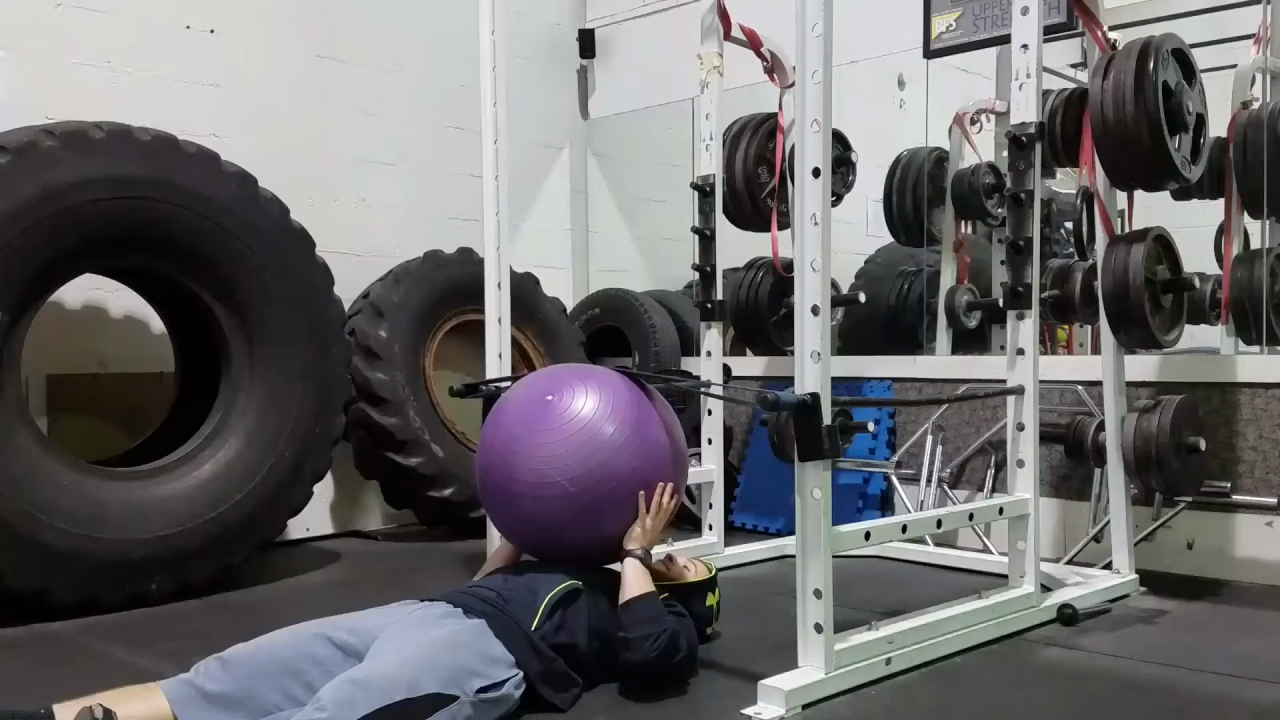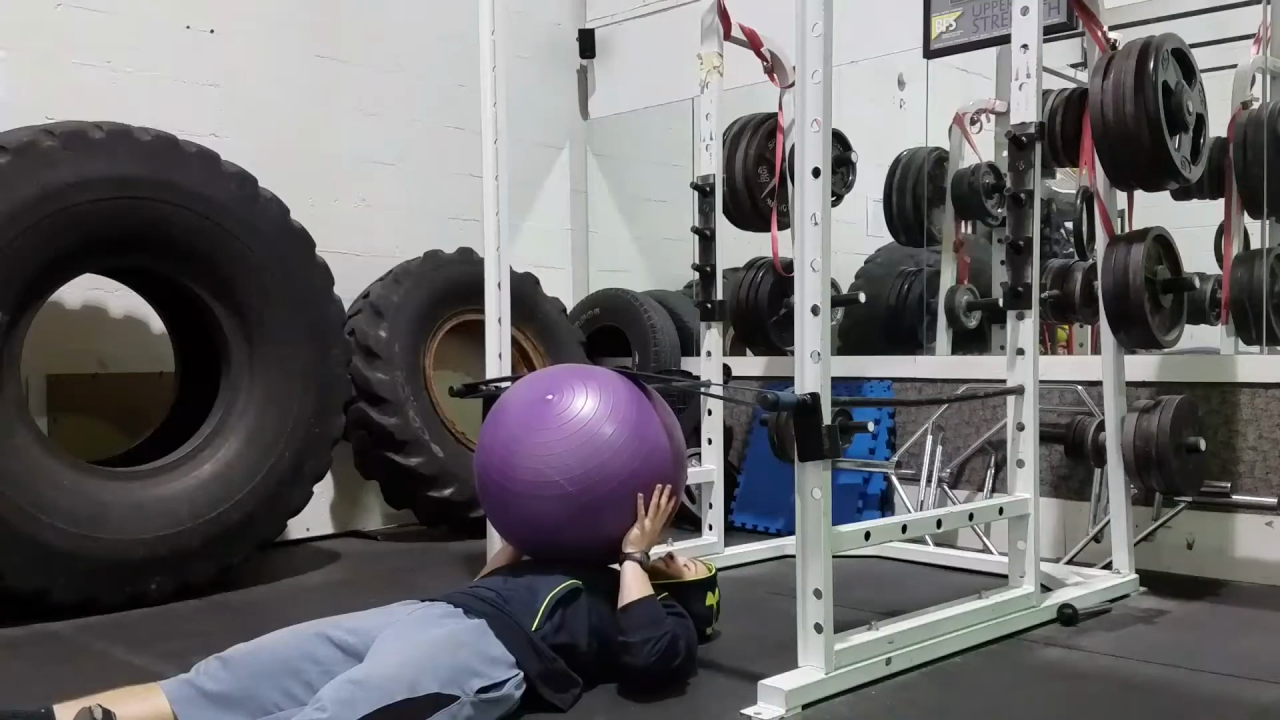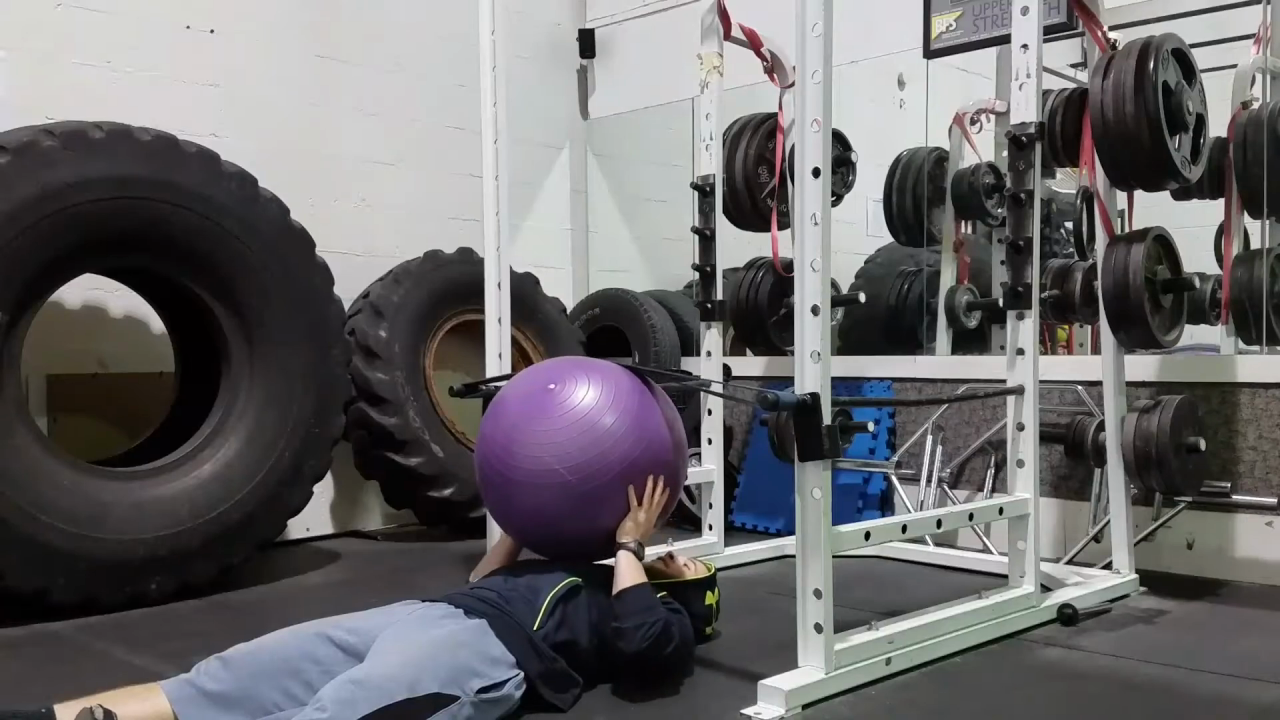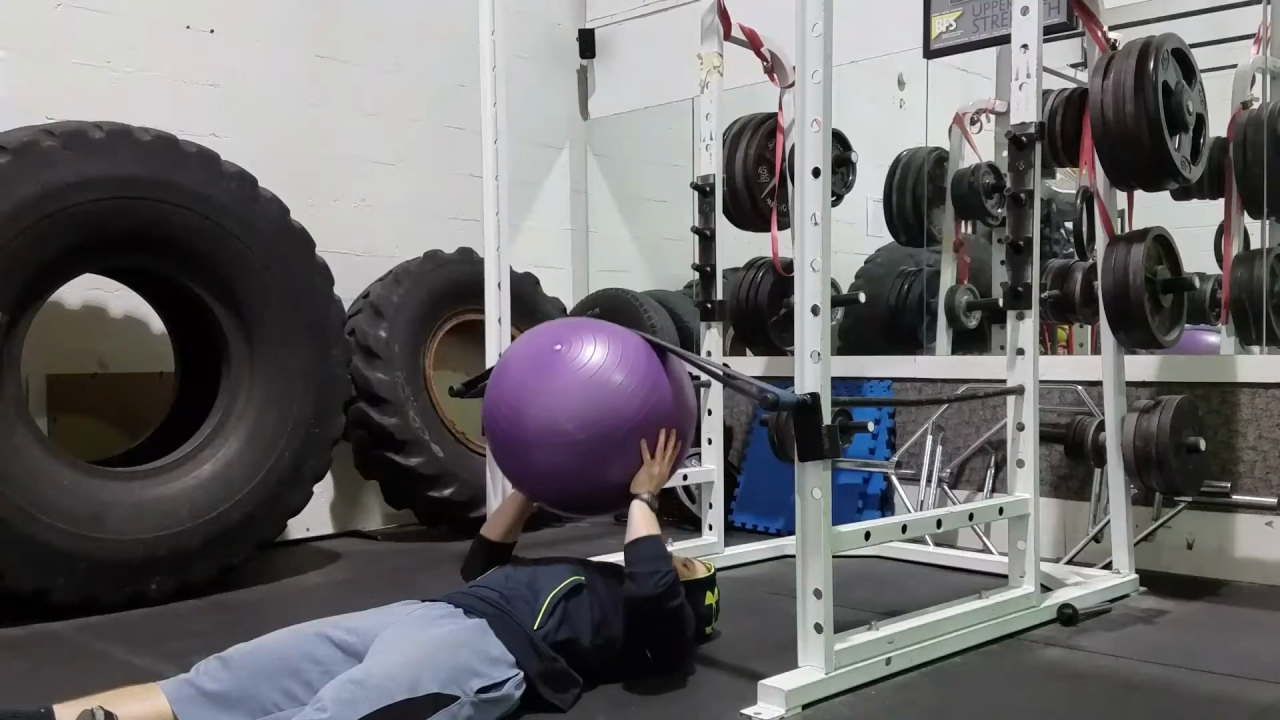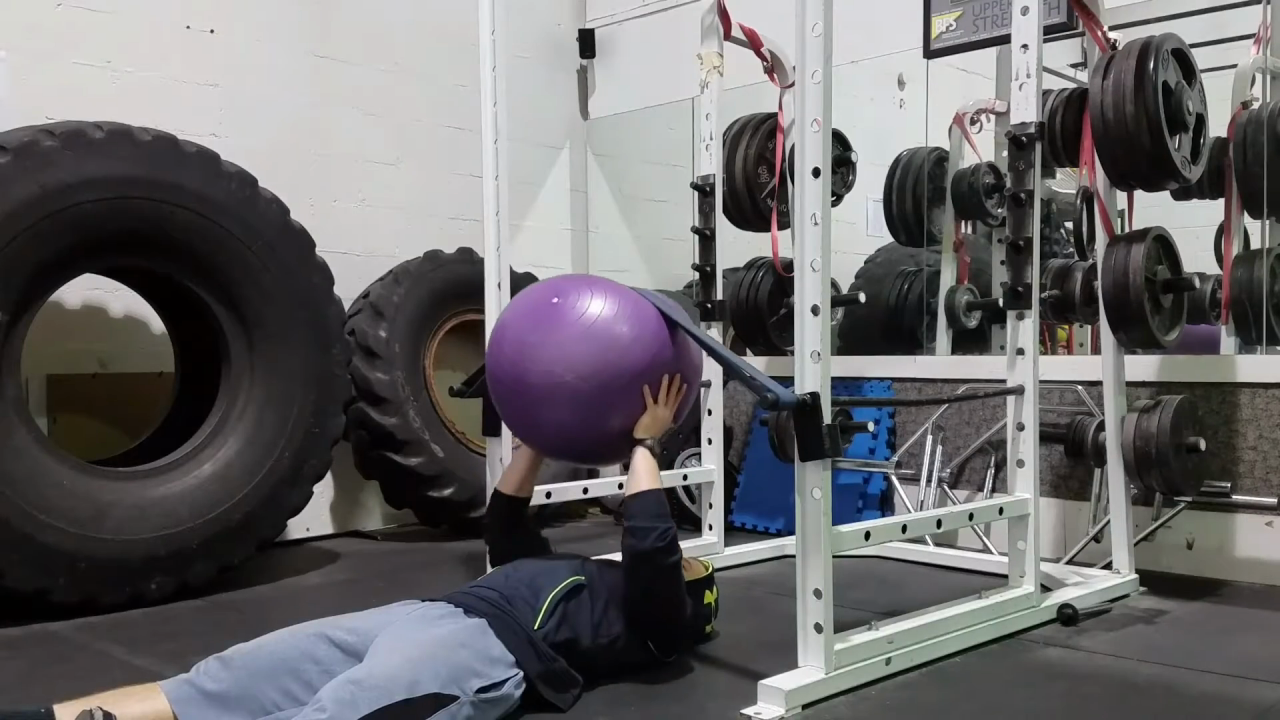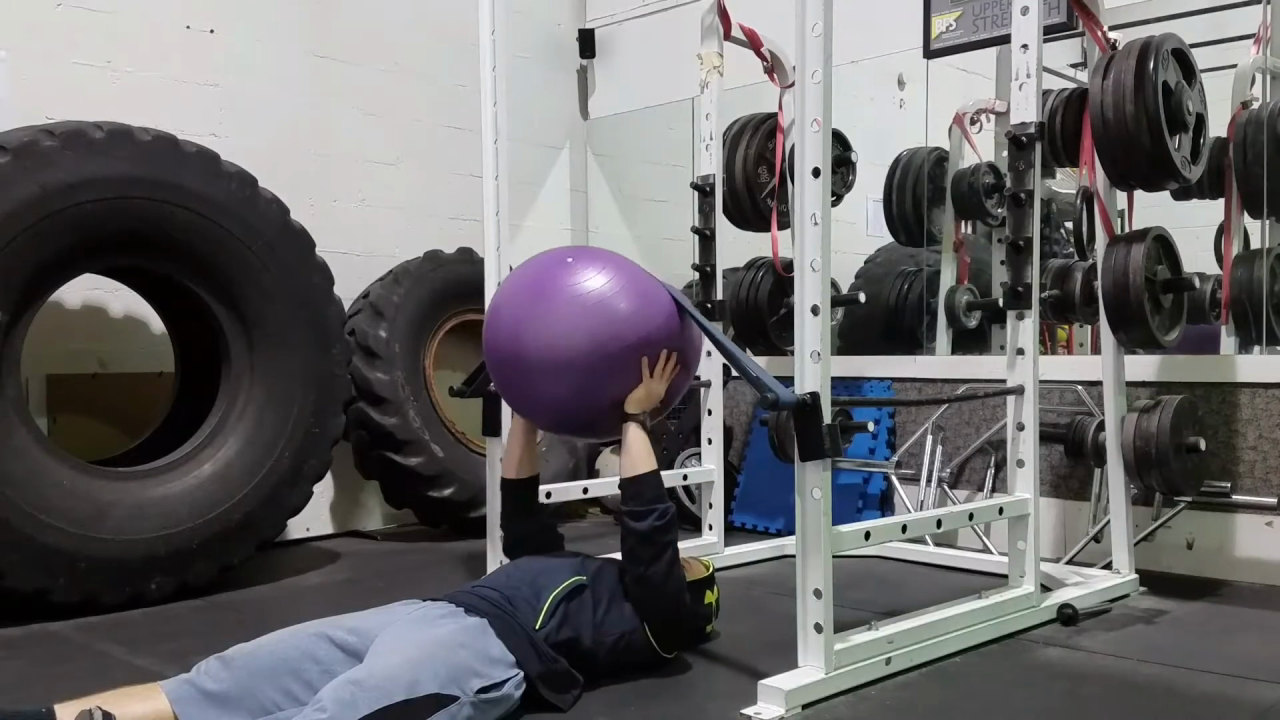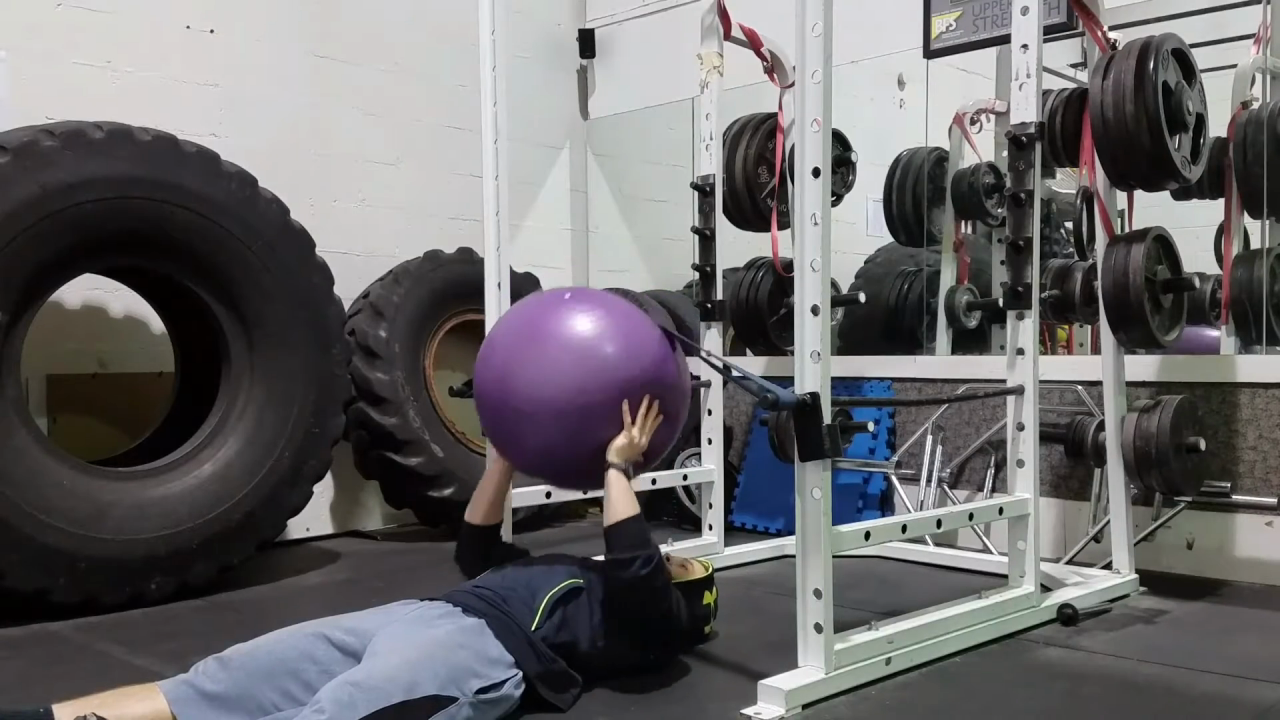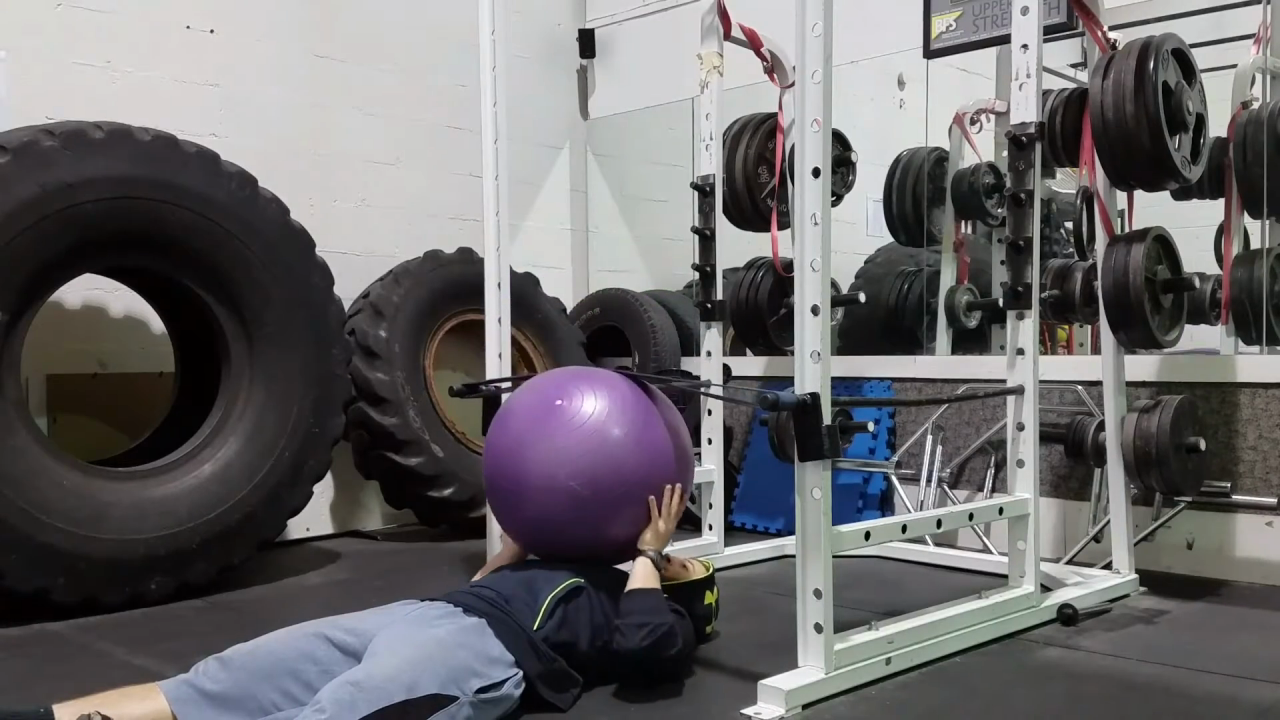
dt=0.4s
person 1, frame 1
left shoulder: (672, 628)
right shoulder: (598, 580)
left elbow: (643, 651)
right elbow: (487, 580)
left wrist: (638, 549)
left hip: (491, 653)
right hip: (423, 612)
person 1, frame 2
left shoulder: (672, 628)
right shoulder: (594, 580)
left elbow: (646, 655)
right elbow: (487, 583)
left wrist: (635, 551)
left hip: (492, 652)
right hip: (424, 613)
person 1, frame 3
left shoulder: (668, 626)
right shoulder: (592, 578)
left elbow: (636, 641)
right elbow: (482, 582)
left wrist: (630, 543)
left hip: (491, 651)
right hip: (423, 614)
person 1, frame 4
left shoulder: (667, 626)
right shoulder: (594, 579)
left elbow: (650, 590)
right elbow: (479, 565)
left wrist: (643, 496)
left hip: (491, 649)
right hip: (424, 612)
person 1, frame 5
left shoulder: (660, 622)
right shoulder: (578, 576)
left elbow: (650, 545)
right elbow: (503, 526)
left wrist: (644, 444)
left hip: (489, 650)
right hip: (421, 614)
person 1, frame 6
left shoulder: (662, 618)
right shoulder: (571, 573)
left elbow: (648, 523)
right elbow: (520, 509)
left wrist: (635, 417)
left hip: (490, 649)
right hip: (421, 615)
person 1, frame 7
left shoulder: (658, 622)
right shoulder: (575, 575)
left elbow: (637, 567)
right elbow: (478, 547)
left wrist: (618, 466)
right wrist: (510, 451)
left hip: (489, 649)
right hip: (418, 614)
person 1, frame 8
left shoulder: (669, 630)
right shoulder: (594, 581)
left elbow: (638, 645)
left wrist: (646, 551)
left hip: (488, 649)
right hip: (421, 612)
